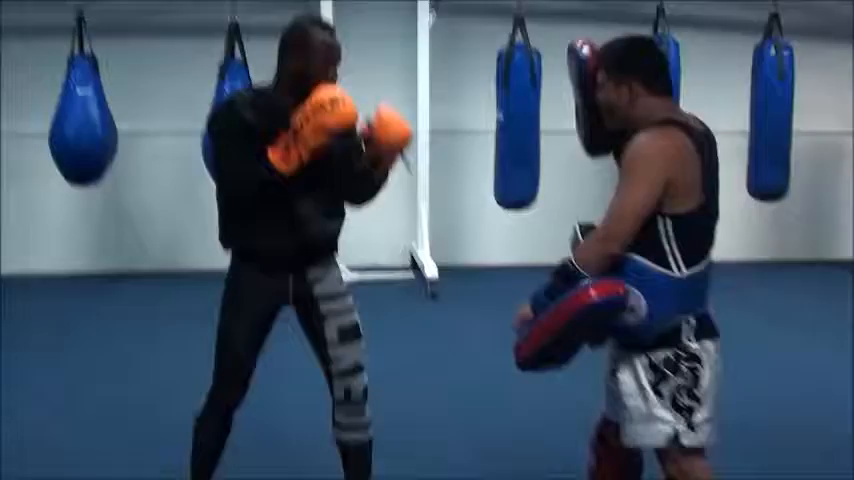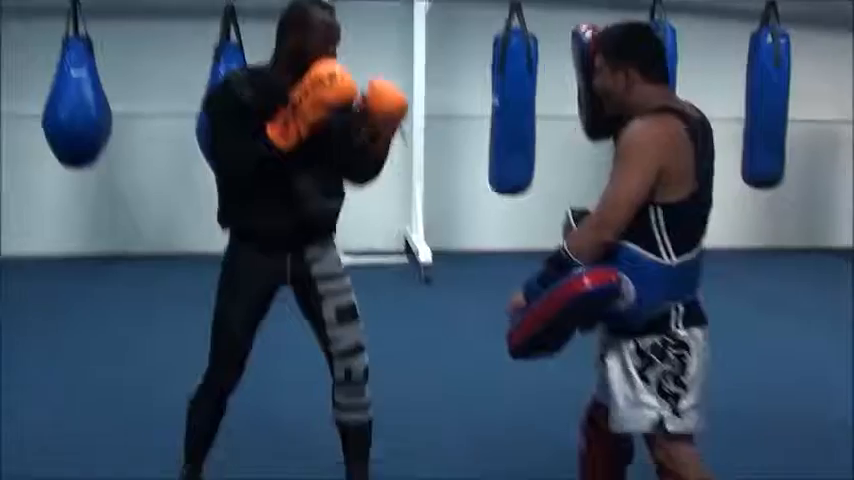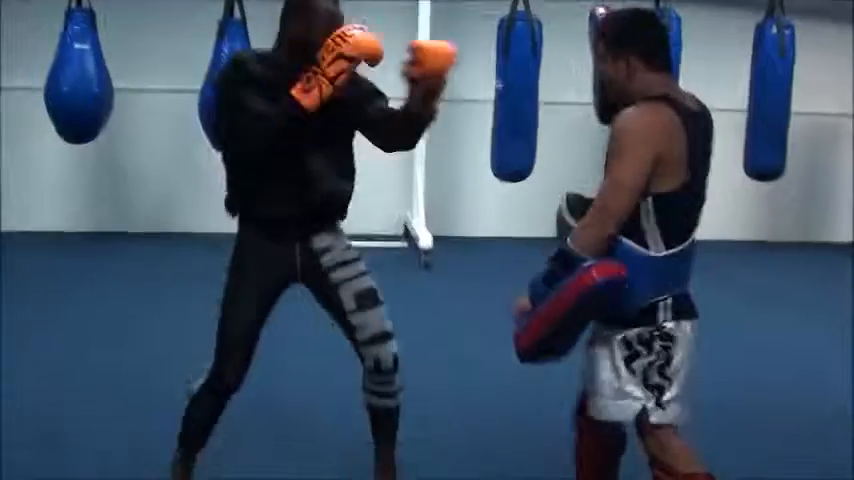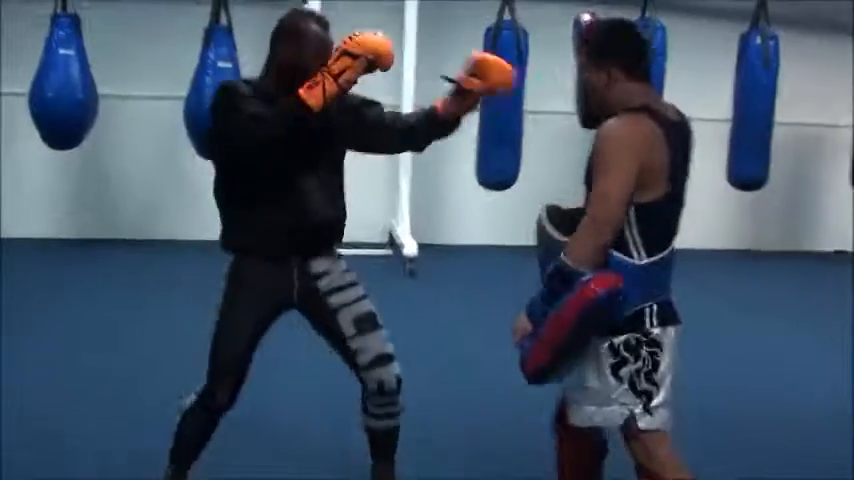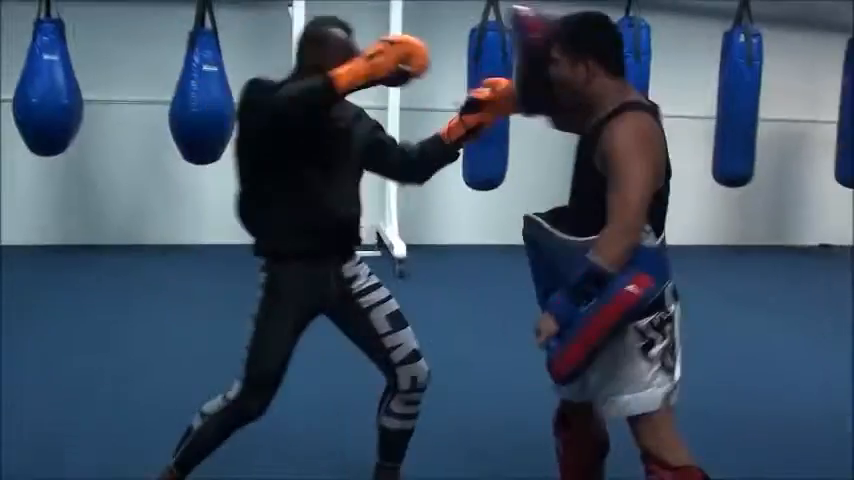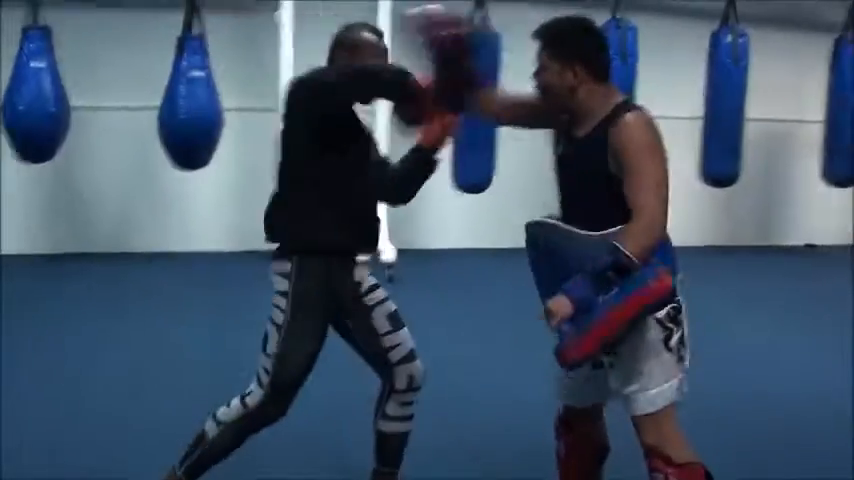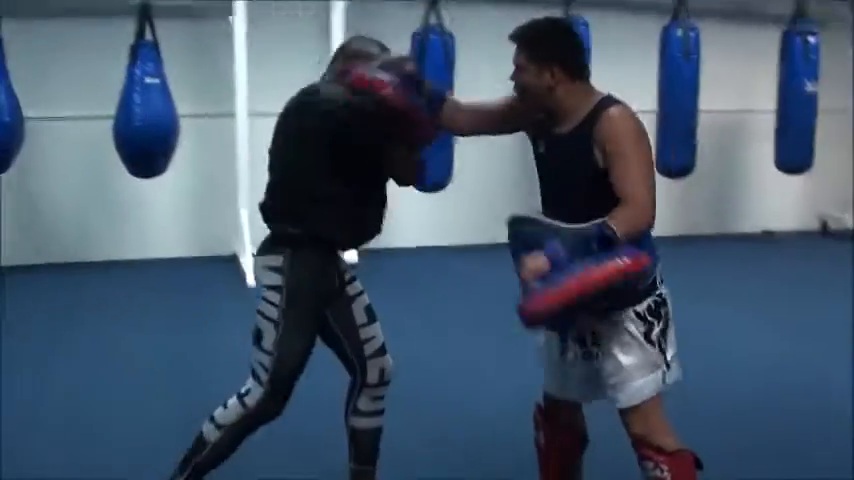
dt=0.1s
person 1, frame 1
right shoulder: (238, 112)
left elbow: (356, 192)
right elbow: (235, 191)
left wrist: (380, 161)
left hip: (316, 267)
right hip: (255, 269)
left knee: (351, 385)
right knee: (226, 391)
person 1, frame 2
right shoulder: (236, 92)
left elbow: (358, 169)
right elbow: (233, 167)
left wrist: (379, 134)
left hip: (314, 249)
right hip: (254, 250)
left knee: (352, 369)
right knee: (222, 373)
person 1, frame 3
left shoulder: (344, 81)
right shoulder: (243, 73)
left elbow: (394, 130)
right elbow: (253, 138)
left wrist: (426, 90)
right wrist: (319, 82)
left hip: (321, 239)
right hip: (264, 241)
left knee: (382, 357)
right knee: (227, 370)
person 1, frame 4
left shoulder: (339, 103)
right shoulder: (235, 101)
left elbow: (404, 133)
right elbow: (263, 135)
left wrist: (462, 98)
right wrist: (329, 82)
left hip: (317, 264)
right hip: (259, 267)
left knee: (384, 376)
right knee: (220, 391)
person 1, frame 5
left shoulder: (349, 120)
right shoulder: (261, 99)
left elbow: (412, 167)
right elbow: (290, 111)
left wrist: (467, 121)
right wrist: (365, 69)
left hip: (342, 268)
right hip: (292, 273)
left knee: (409, 369)
right knee: (252, 395)
person 1, frame 6
left shoulder: (347, 127)
right shoulder: (316, 93)
left elbow: (396, 188)
right elbow: (379, 77)
left wrist: (433, 134)
left hip: (343, 269)
right hip: (305, 269)
left knee: (405, 373)
right knee: (270, 397)
person 1, frame 7
left shoulder: (330, 108)
right shoulder: (324, 102)
left elbow: (369, 171)
left hip: (324, 260)
right hip: (295, 261)
left knee: (374, 370)
right knee: (266, 395)
person 2, frame 1
left shoulder: (654, 145)
right shoulder: (688, 131)
left elbow: (608, 242)
left wrist: (543, 300)
left hip: (668, 337)
right knee: (612, 440)
person 2, frame 2
left shoulder: (648, 132)
right shoulder: (686, 118)
left elbow: (602, 229)
left hip: (658, 323)
right hip: (642, 313)
right knee: (602, 425)
person 2, frame 3
left shoulder: (641, 121)
right shoulder: (689, 109)
left elbow: (602, 224)
left wrist: (540, 289)
left hip: (645, 313)
right hip: (635, 303)
left knee: (660, 437)
right knee: (595, 414)
person 2, frame 4
left shoulder: (622, 132)
right shoulder: (667, 118)
left elbow: (594, 236)
left wrist: (537, 309)
left hip: (631, 319)
right hip: (618, 309)
left knee: (646, 443)
right knee: (575, 421)
person 2, frame 5
left shoulder: (627, 127)
right shoulder: (602, 111)
left elbow: (621, 236)
right elbow: (544, 106)
left wrist: (560, 306)
right wrist: (535, 50)
left hip: (634, 308)
right hip: (598, 304)
left knee: (655, 437)
right knee: (575, 417)
person 2, frame 6
left shoulder: (631, 127)
right shoulder: (566, 116)
left elbow: (648, 227)
right elbow: (489, 105)
left knee: (656, 433)
right knee: (577, 421)
person 2, frame 7
left shoulder: (614, 122)
right shoulder: (536, 112)
left elbow: (637, 216)
right elbow: (462, 119)
left hip: (627, 301)
left knee: (645, 425)
right knee: (557, 410)
